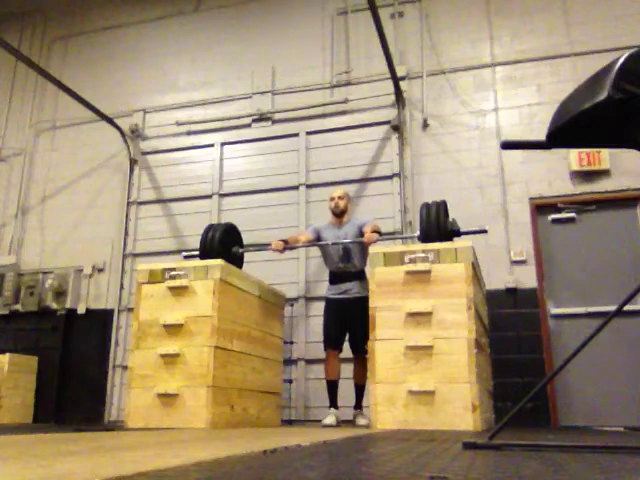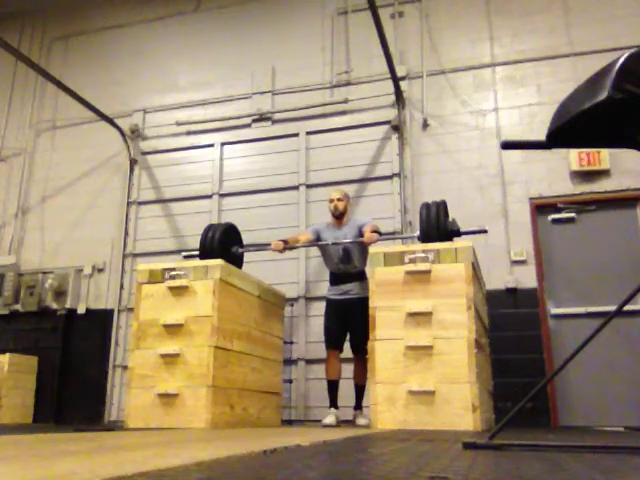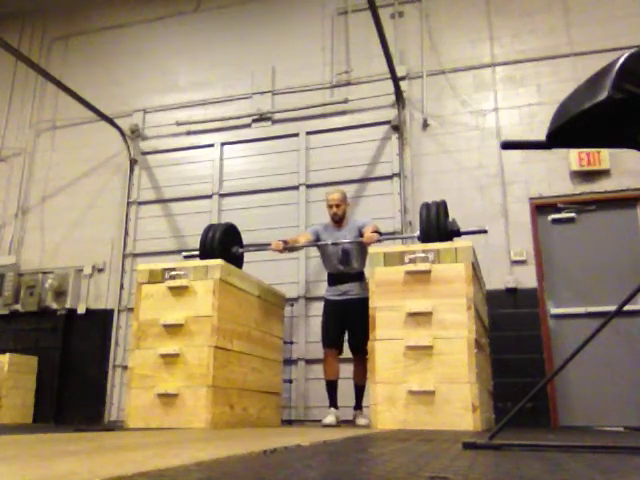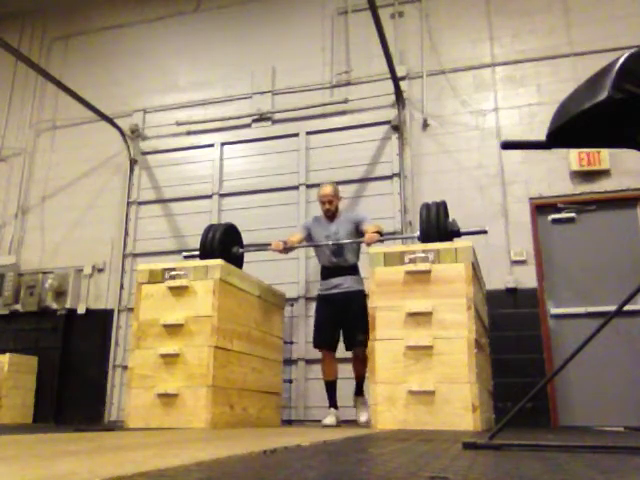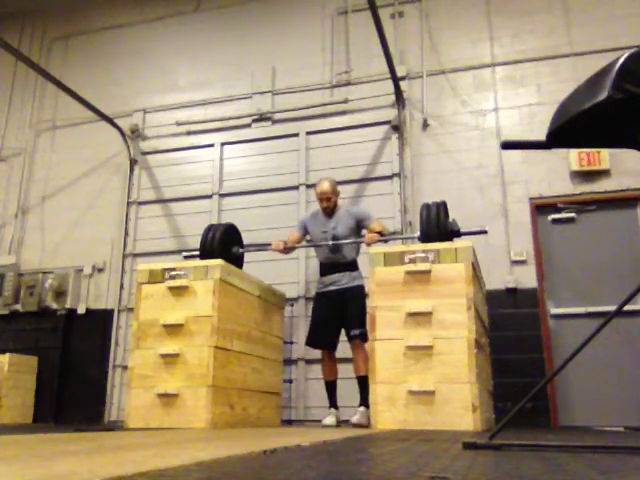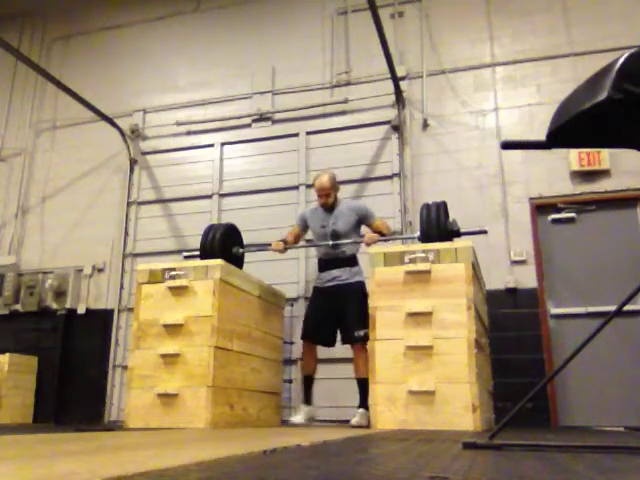
dt=0.3s
person 1, frame 1
left shoulder: (359, 224)
right shoulder: (320, 229)
left elbow: (372, 228)
right elbow: (302, 238)
left wrist: (373, 234)
right wrist: (284, 242)
left hip: (359, 295)
right hip: (334, 296)
left knee: (360, 353)
right knee: (331, 351)
left ankle: (358, 409)
right ankle: (333, 409)
person 1, frame 2
left shoulder: (359, 224)
right shoulder: (321, 229)
left elbow: (371, 229)
right elbow: (302, 238)
left wrist: (372, 234)
right wrist: (284, 243)
left hip: (360, 296)
right hip: (335, 297)
left knee: (360, 353)
right knee: (332, 351)
left ankle: (358, 409)
right ankle: (333, 409)
person 1, frame 3
left shoulder: (358, 225)
right shoulder: (320, 230)
left elbow: (371, 229)
right elbow: (301, 240)
left wrist: (373, 234)
right wrist: (284, 244)
left hip: (358, 297)
right hip: (333, 297)
left knee: (360, 354)
right knee: (330, 351)
left ankle: (358, 409)
right ankle: (333, 408)
person 1, frame 4
left shoulder: (353, 219)
right shoulder: (312, 224)
left elbow: (374, 229)
right elbow: (293, 241)
left wrist: (374, 234)
right wrist: (283, 245)
left hip: (352, 290)
right hip: (326, 293)
left knee: (358, 348)
right knee: (327, 350)
left ankle: (359, 395)
right ankle: (333, 408)
person 1, frame 5
left shoulder: (354, 214)
right shoulder: (309, 220)
left elbow: (380, 229)
right elbow: (292, 242)
left wrist: (375, 235)
right wrist: (282, 245)
left hip: (351, 286)
right hip: (325, 289)
left knee: (357, 342)
right knee: (326, 349)
left ankle: (364, 406)
right ankle: (333, 408)
person 1, frame 6
left shoulder: (355, 209)
right shoulder: (309, 214)
left elbow: (385, 229)
right elbow: (294, 236)
left wrist: (376, 235)
right wrist: (283, 243)
left hip: (350, 283)
right hip: (322, 285)
left knee: (358, 343)
right knee: (308, 341)
left ankle: (363, 408)
right ankle: (306, 404)
